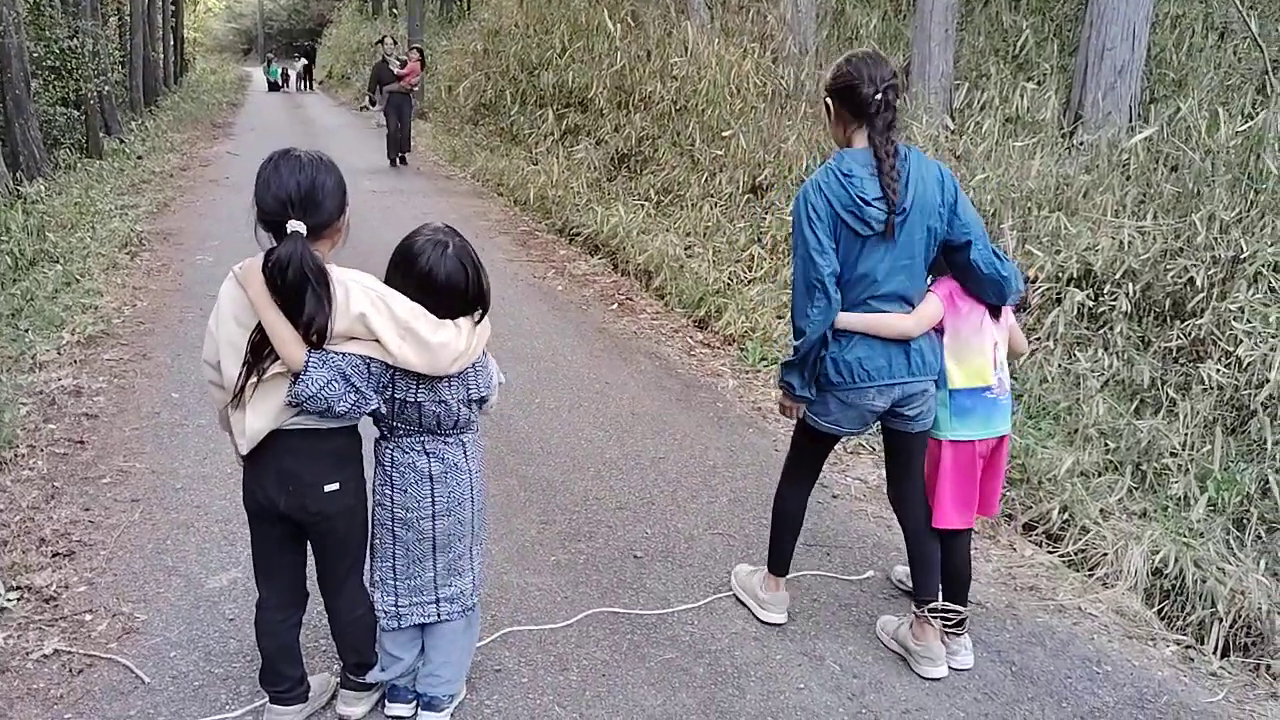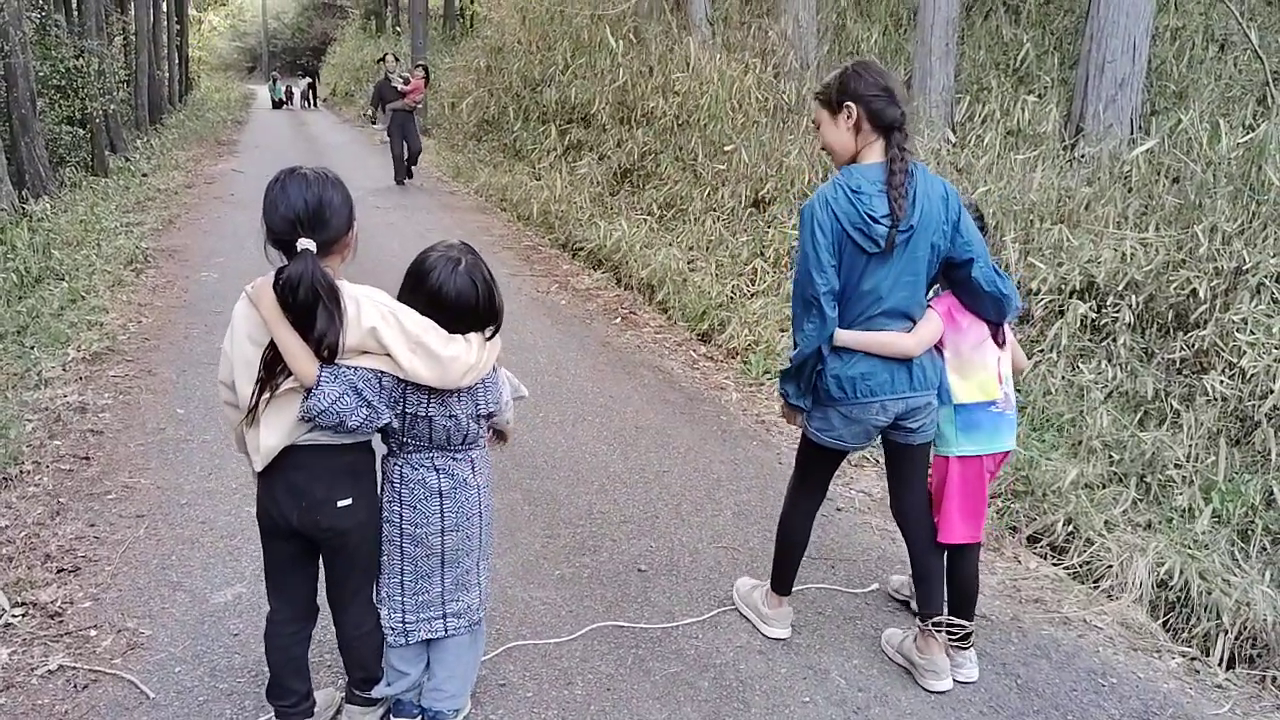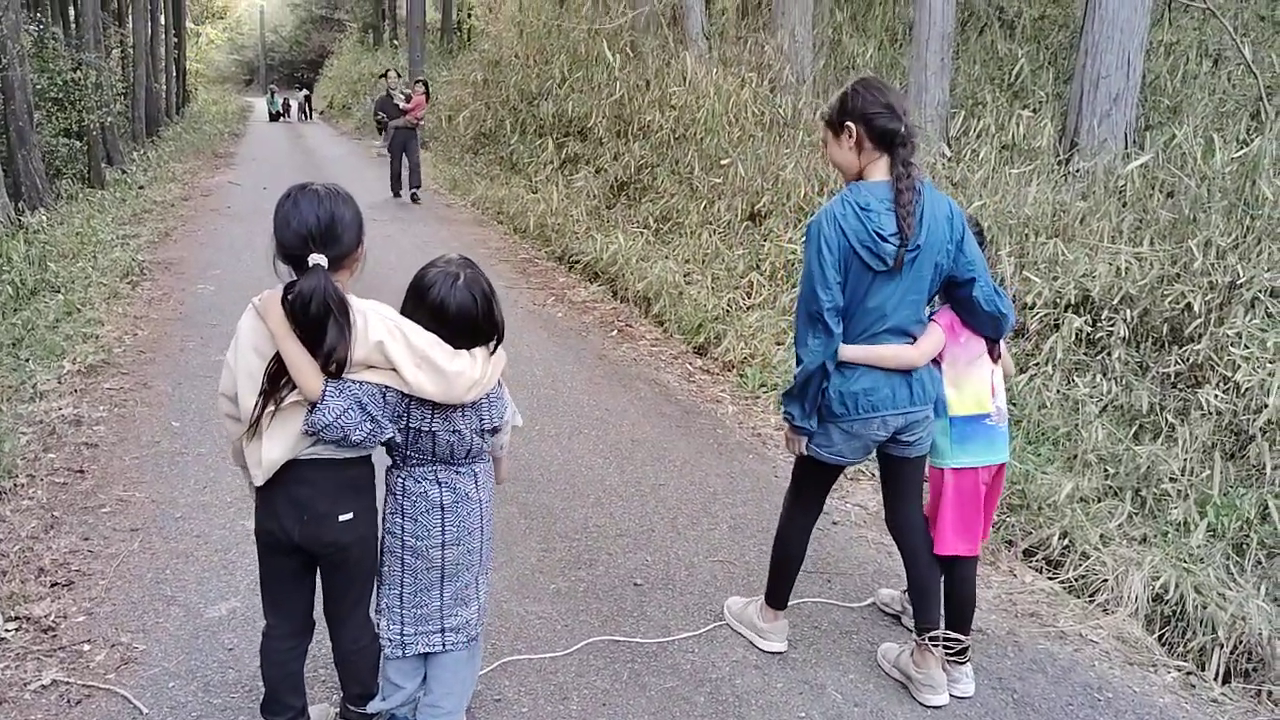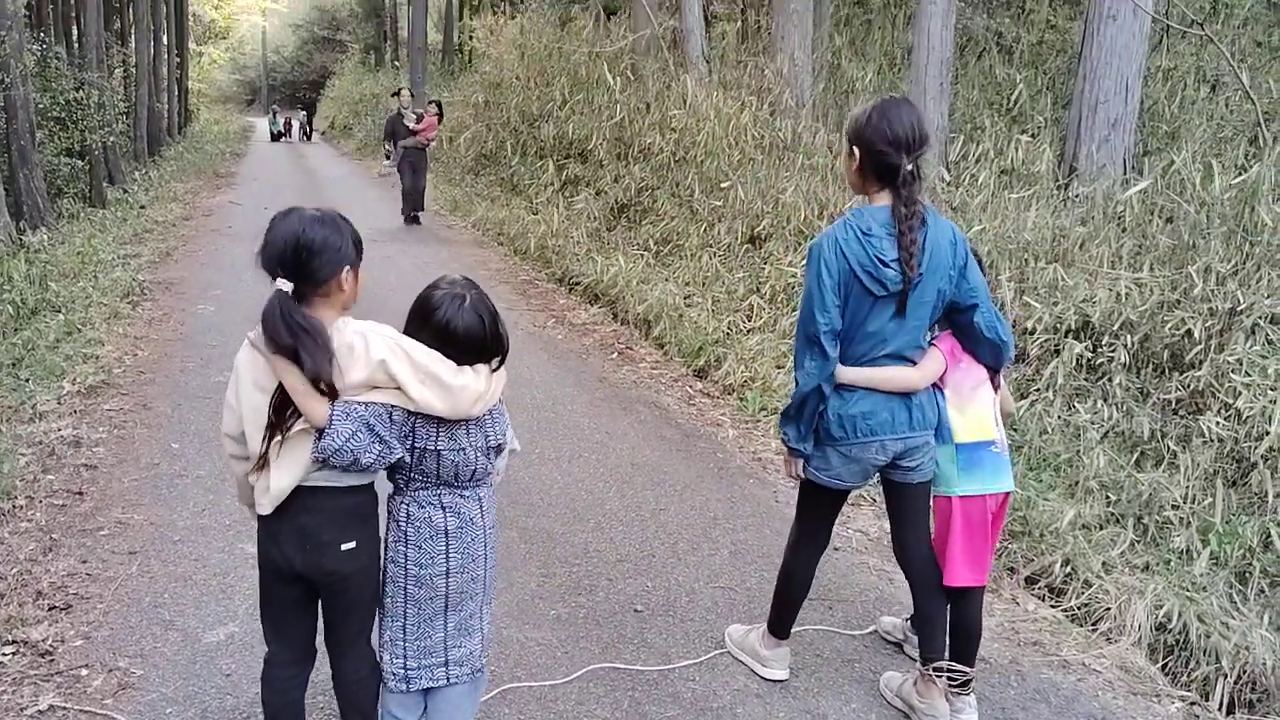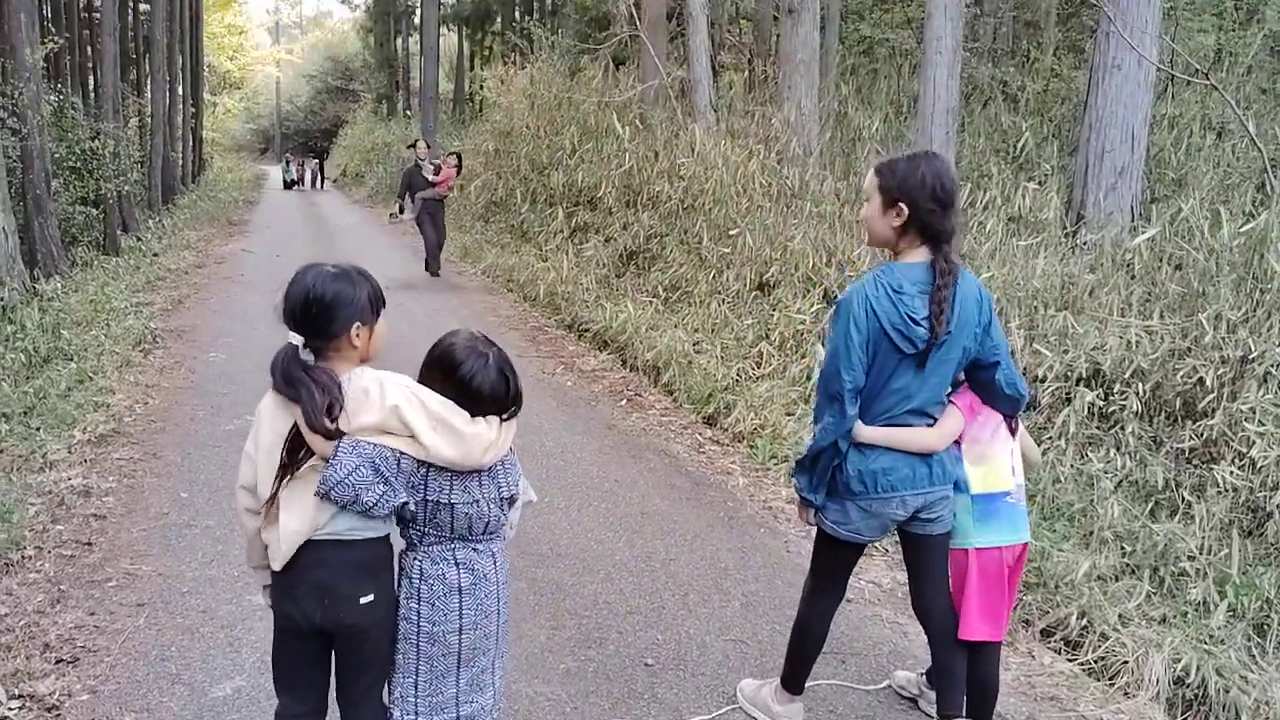
dt=0.4s
person 1, frame 1
left shoulder: (822, 189)
right shoulder: (935, 179)
left elbow: (817, 298)
right elbow: (980, 262)
left wrist: (797, 380)
right wrist: (1013, 287)
left hip: (847, 371)
right hip: (915, 367)
left knee: (798, 474)
right knee: (910, 491)
left ankle: (772, 587)
right ankle: (926, 631)
person 1, frame 2
left shoulder: (828, 204)
right shoulder: (938, 194)
left elbow: (815, 312)
right elbow: (982, 281)
left wrist: (796, 389)
right wrist: (1007, 310)
left hip: (847, 385)
right hip: (916, 381)
left knee: (805, 492)
right knee: (914, 504)
left ankle: (775, 603)
right ankle: (931, 645)
person 1, frame 3
left shoulder: (834, 220)
right shoulder: (942, 212)
left elbow: (819, 329)
right elbow: (984, 302)
left wrist: (799, 411)
right wrist: (998, 335)
left hip: (849, 400)
right hip: (914, 396)
left knee: (802, 507)
right knee: (909, 517)
left ankle: (770, 616)
right ankle: (928, 659)
person 1, frame 4
left shoulder: (836, 243)
right shoulder: (945, 238)
left elbow: (817, 351)
right elbow: (984, 328)
left wrist: (797, 433)
right wrist: (997, 370)
left hip: (848, 424)
right hip: (916, 422)
left knee: (808, 536)
right knee: (917, 546)
left ankle: (773, 645)
person 1, frame 5
left shoulder: (864, 299)
right shoulder: (970, 293)
left elbow: (837, 406)
right elbow: (1004, 386)
left wrist: (811, 483)
left hip: (866, 479)
right hip: (934, 476)
left knee: (823, 590)
right knee: (935, 601)
person 2, frame 1
left shoulder: (238, 287)
right shoulder: (355, 296)
left elbow: (217, 374)
right elbow: (441, 349)
right wrist: (475, 326)
left hip: (264, 464)
right hip: (330, 464)
left knee: (277, 589)
right knee: (345, 584)
person 2, frame 2
left shoulder: (251, 307)
right shoulder: (368, 312)
left elbow: (232, 394)
right elbow: (454, 362)
right wrist: (487, 341)
left hip: (278, 481)
right hip: (344, 479)
left knee: (287, 606)
right knee: (354, 599)
person 2, frame 3
left shoulder: (257, 319)
right shoulder: (373, 326)
left elbow: (233, 407)
right elbow: (460, 378)
right wrist: (493, 355)
left hip: (276, 495)
right hip: (344, 494)
left knee: (283, 621)
right knee: (350, 615)
person 2, frame 4
left shoulder: (256, 348)
right shoulder: (374, 348)
left elbow: (236, 442)
right elbow: (463, 393)
right wrist: (493, 375)
left hip: (280, 523)
right hip: (347, 522)
left knee: (285, 651)
right knee: (352, 646)
person 2, frame 5
left shoulder: (279, 400)
right shoulder: (389, 397)
left elbow: (251, 497)
right elbow: (474, 445)
left wrist: (267, 572)
right wrist: (502, 426)
left hip: (297, 573)
right hip: (364, 573)
person 3, frame 1
left shoulder: (380, 359)
right shoulder: (474, 357)
left elbow: (303, 363)
left wrist: (258, 293)
left hip: (399, 484)
right hip: (458, 482)
left knee: (398, 579)
right knee: (454, 580)
person 3, frame 2
left shoulder: (391, 375)
right shoulder: (483, 374)
left elbow: (314, 378)
right elbow: (502, 419)
left wrist: (271, 310)
right wrist: (498, 430)
left hip: (407, 500)
right hip: (465, 501)
left knee: (405, 595)
right knee: (460, 596)
person 3, frame 3
left shoulder: (396, 389)
right shoulder: (490, 390)
left elbow: (320, 392)
left wrist: (278, 323)
left hip: (411, 514)
right hip: (468, 515)
left knee: (405, 610)
right knee: (460, 611)
person 3, frame 4
left shoulder: (401, 411)
right shoulder: (492, 410)
left elbow: (323, 416)
right elbow: (493, 470)
left wrist: (278, 355)
left hip: (414, 541)
right hip: (471, 543)
left knee: (406, 638)
right knee: (463, 641)
person 3, frame 5
left shoulder: (411, 462)
right shoulder: (502, 460)
left elbow: (333, 452)
right elbow: (507, 522)
left hip: (427, 596)
right hip: (484, 596)
person 4, frame 1
left shoulder: (947, 290)
left elbow: (909, 326)
right elbow: (1020, 346)
left wrist: (838, 318)
left hip: (960, 424)
right hip: (995, 418)
left knee: (952, 524)
right knee: (956, 517)
left ankle: (955, 639)
right ankle: (934, 583)
person 4, frame 2
left shoulder: (946, 305)
left elbow: (910, 345)
right elbow: (1019, 363)
left wrist: (836, 336)
left hip: (964, 438)
right hip: (995, 431)
left knee: (960, 539)
right knee: (943, 519)
left ankle: (960, 650)
person 4, frame 3
left shoulder: (947, 319)
left elbow: (914, 356)
right elbow: (1007, 370)
left wrist: (841, 351)
left hip: (960, 450)
right hip: (991, 444)
left knee: (957, 550)
right knee: (944, 535)
left ankle: (956, 664)
right ankle: (918, 601)
person 4, frame 4
left shoulder: (951, 346)
left elbow: (915, 378)
right elbow: (1008, 407)
left wrist: (843, 373)
left hip: (967, 478)
right hip: (993, 471)
left knee: (965, 578)
right knee: (953, 561)
right ankle: (920, 631)
person 4, frame 5
left shoulder: (967, 399)
left elbow: (935, 440)
right elbow: (1033, 457)
left wrist: (865, 432)
left hip: (982, 531)
right hip: (1011, 526)
left knee: (981, 632)
right knee: (967, 616)
right ankle: (936, 685)
